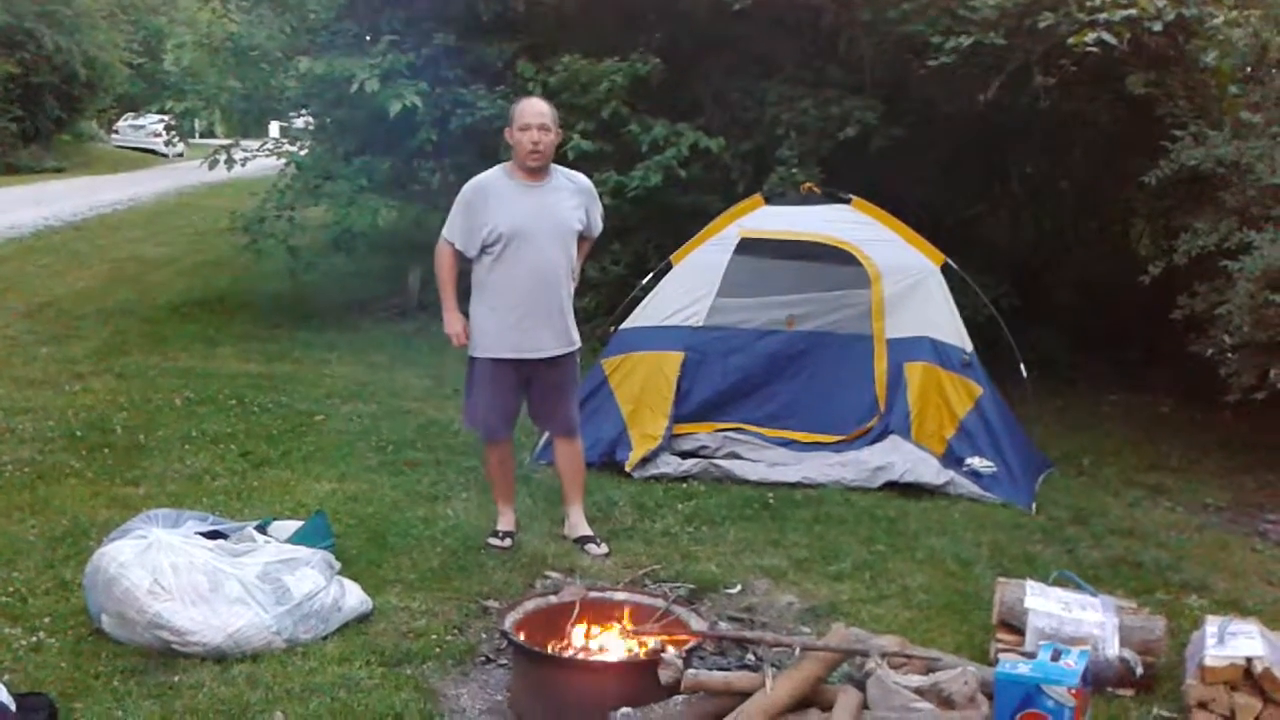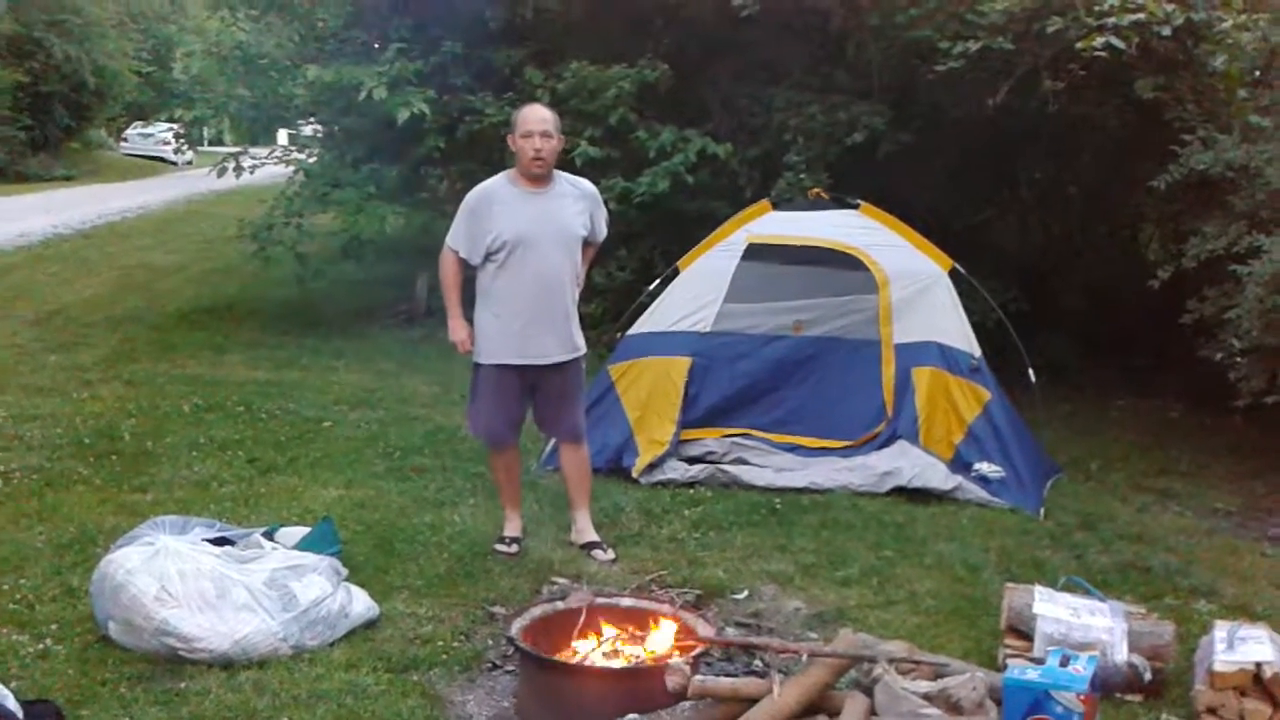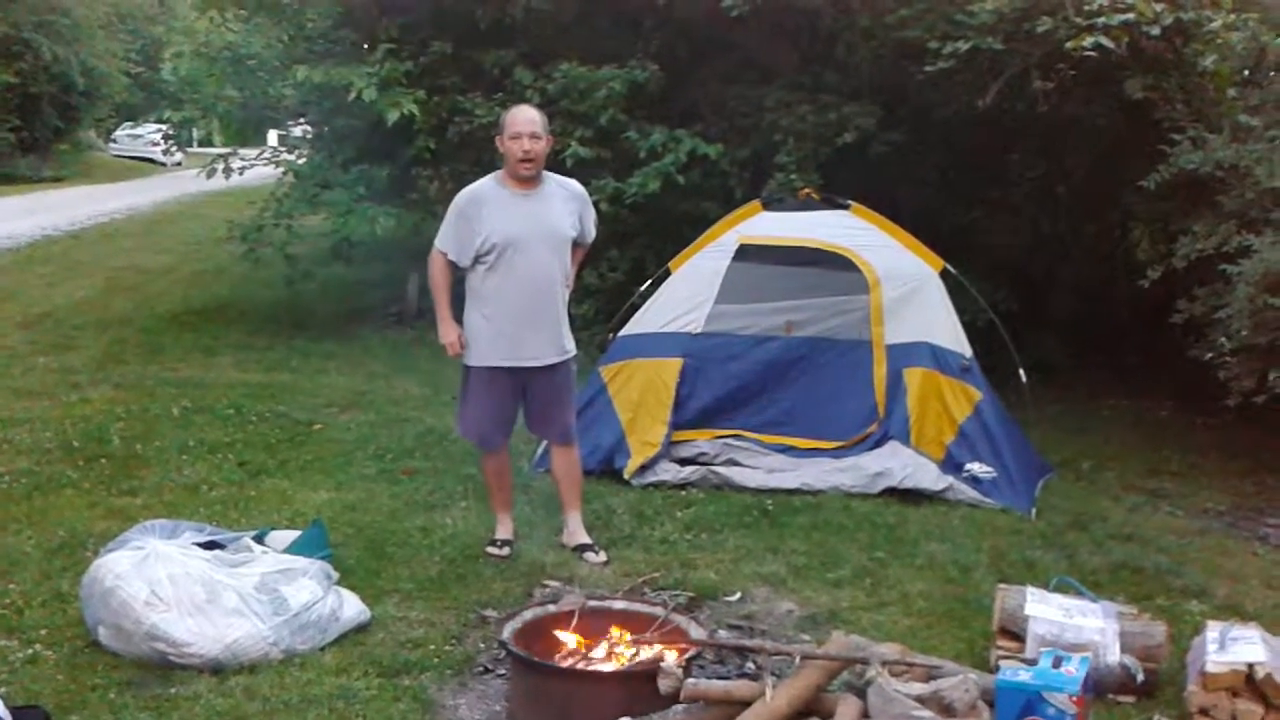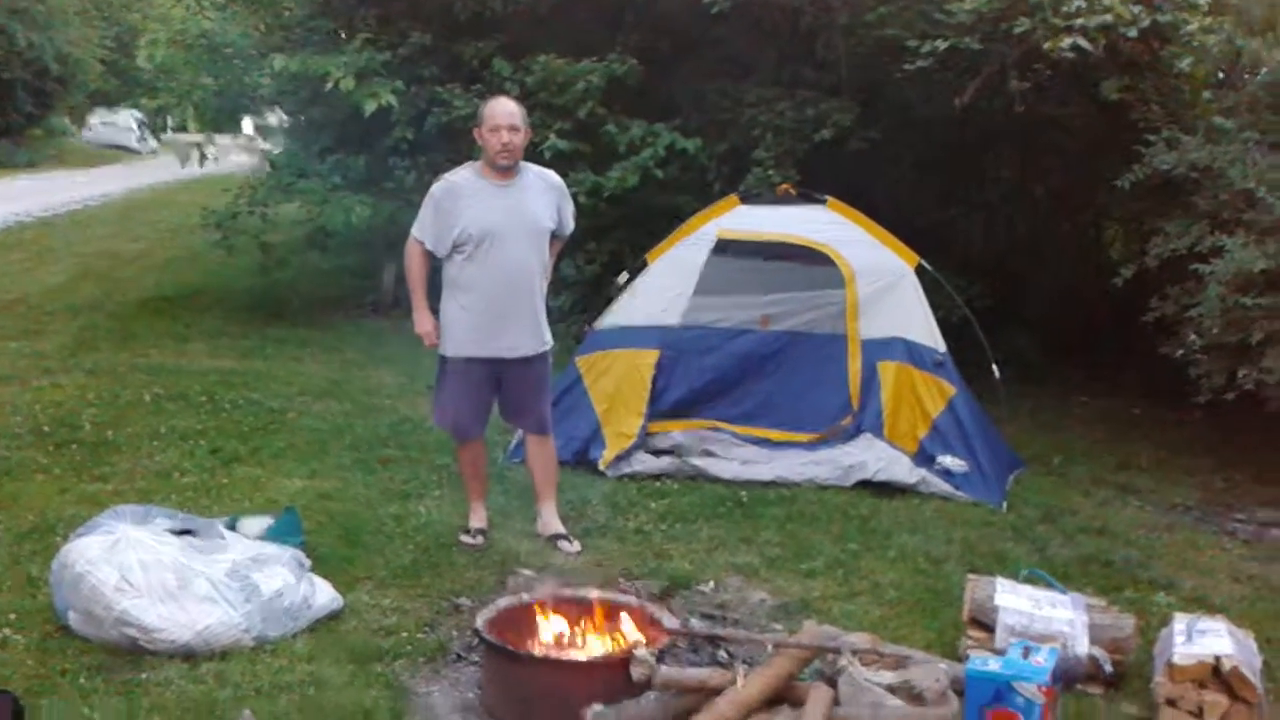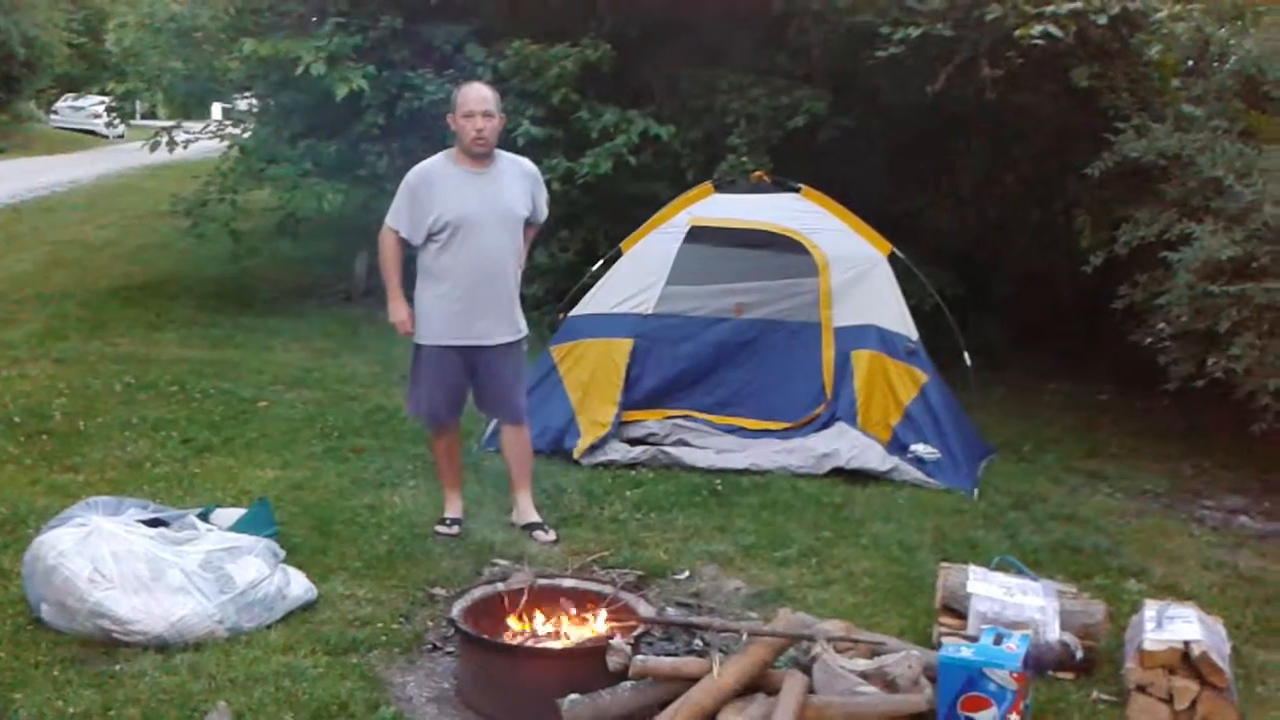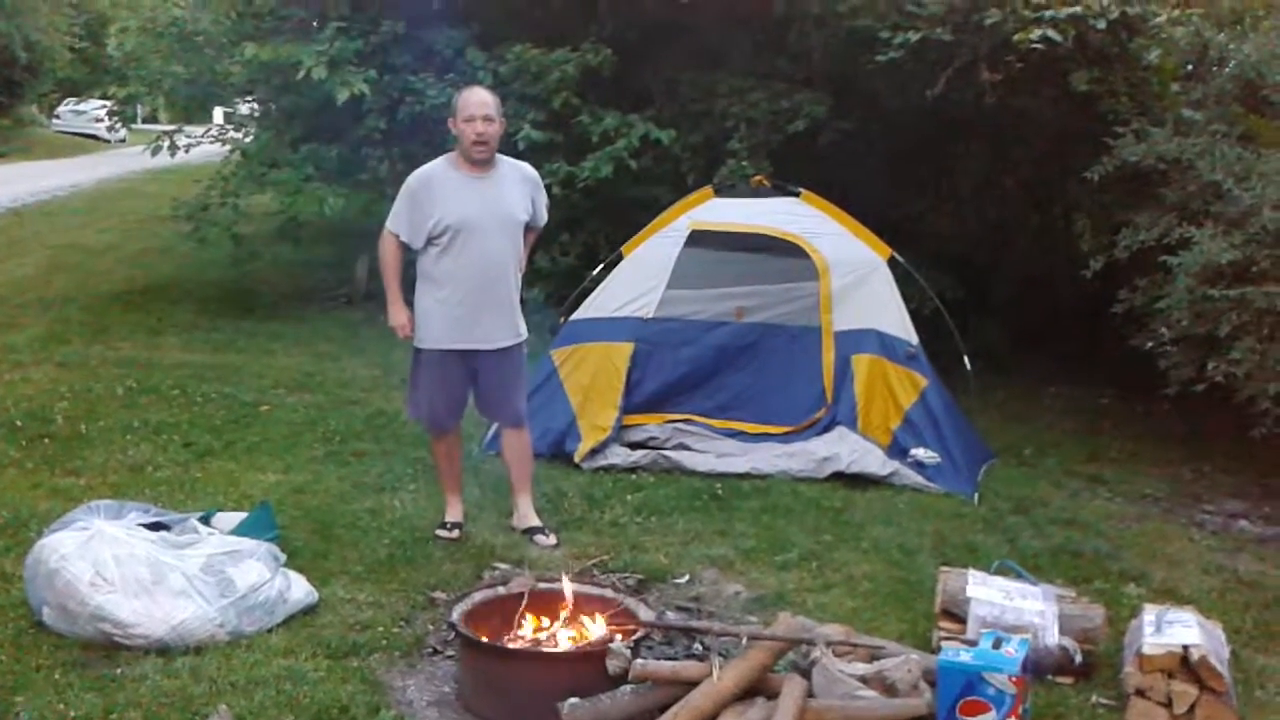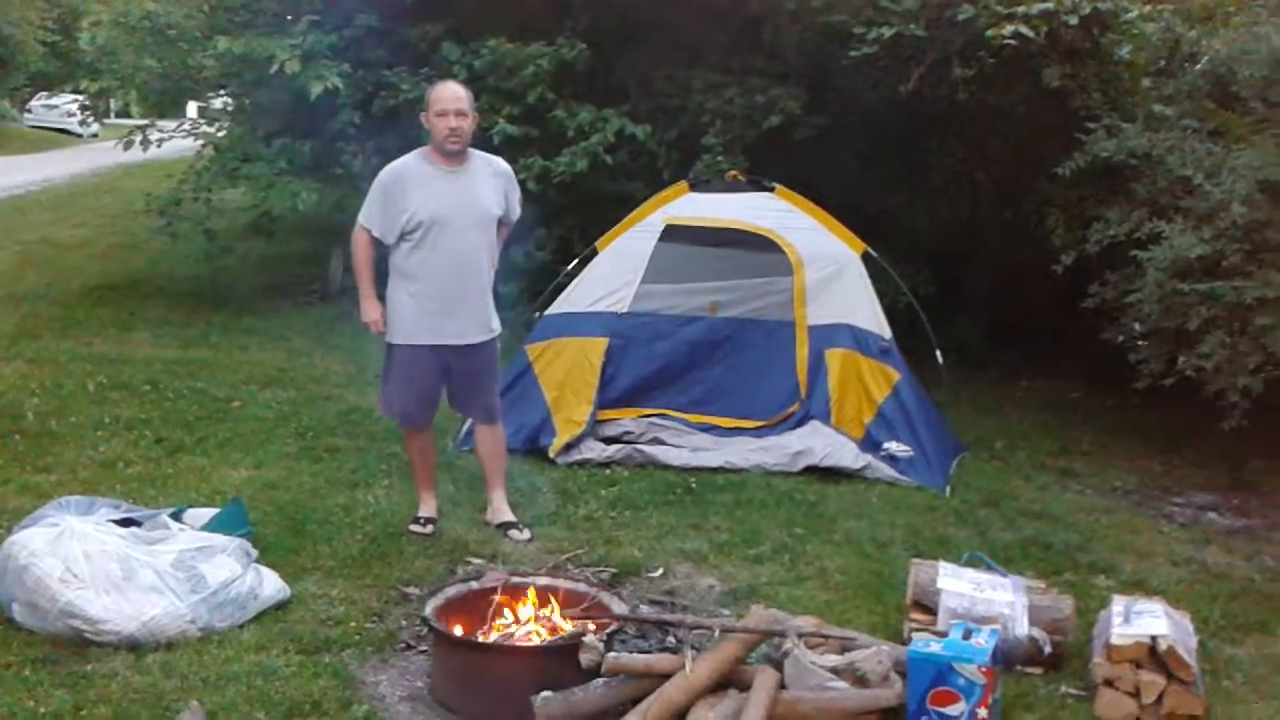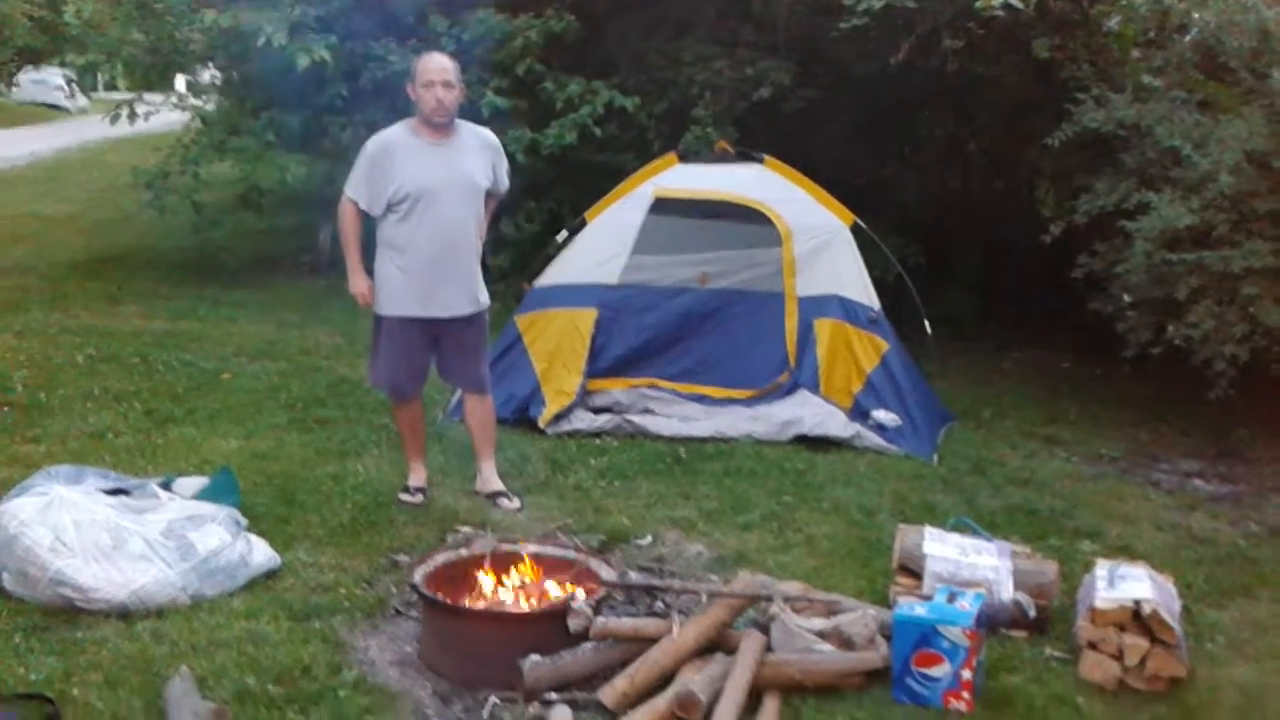
dt=0.4s
person 1, frame 1
left shoulder: (579, 188)
right shoulder: (481, 190)
right elbow: (446, 249)
right wrist: (451, 311)
left hip: (557, 338)
right hip: (495, 341)
left knee: (566, 428)
right knee: (495, 431)
left ankle: (576, 519)
right ankle: (505, 516)
person 1, frame 2
left shoulder: (583, 193)
right shoulder: (485, 197)
right elbow: (451, 257)
right wrist: (455, 319)
left hip: (563, 344)
right hip: (500, 347)
left knee: (572, 434)
right knee: (501, 438)
left ankle: (582, 525)
right ankle: (512, 521)
person 1, frame 3
left shoulder: (571, 194)
right shoulder: (474, 199)
right elbow: (440, 259)
right wrist: (445, 321)
left hip: (553, 346)
right hip: (490, 349)
left knee: (563, 435)
right knee: (492, 440)
left ankle: (574, 526)
right ankle: (503, 524)
person 1, frame 4
left shoulder: (550, 186)
right shoulder: (452, 189)
right elbow: (417, 248)
right wrist: (420, 311)
left hip: (529, 336)
right hip: (468, 340)
left knee: (539, 426)
right knee: (467, 429)
left ankle: (548, 516)
right ankle: (477, 512)
person 1, frame 5
left shoulder: (524, 173)
right shoulder: (426, 177)
right elbow: (391, 236)
right wrist: (396, 300)
left hip: (504, 325)
right hip: (442, 328)
left knee: (514, 414)
right knee: (442, 419)
left ankle: (524, 506)
right ankle: (452, 503)
person 1, frame 6
left shoulder: (524, 178)
right shoulder: (426, 181)
right elbow: (391, 240)
right wrist: (395, 303)
left hip: (504, 329)
right hip: (442, 332)
left knee: (514, 418)
right knee: (442, 423)
left ankle: (524, 510)
right ankle: (453, 506)
person 1, frame 7
left shoulder: (497, 172)
right shoulder: (398, 175)
right elbow: (363, 235)
right wrist: (368, 299)
left hip: (477, 324)
right hip: (414, 327)
left knee: (488, 413)
right knee: (415, 418)
left ankle: (498, 505)
right ankle: (426, 502)
person 1, frame 8
left shoulder: (484, 144)
right shoulder: (385, 147)
right elbow: (349, 206)
right wrist: (355, 271)
left hip: (465, 296)
right hip: (402, 299)
left knee: (477, 384)
right knee: (404, 389)
left ankle: (487, 474)
right ankle: (416, 471)
